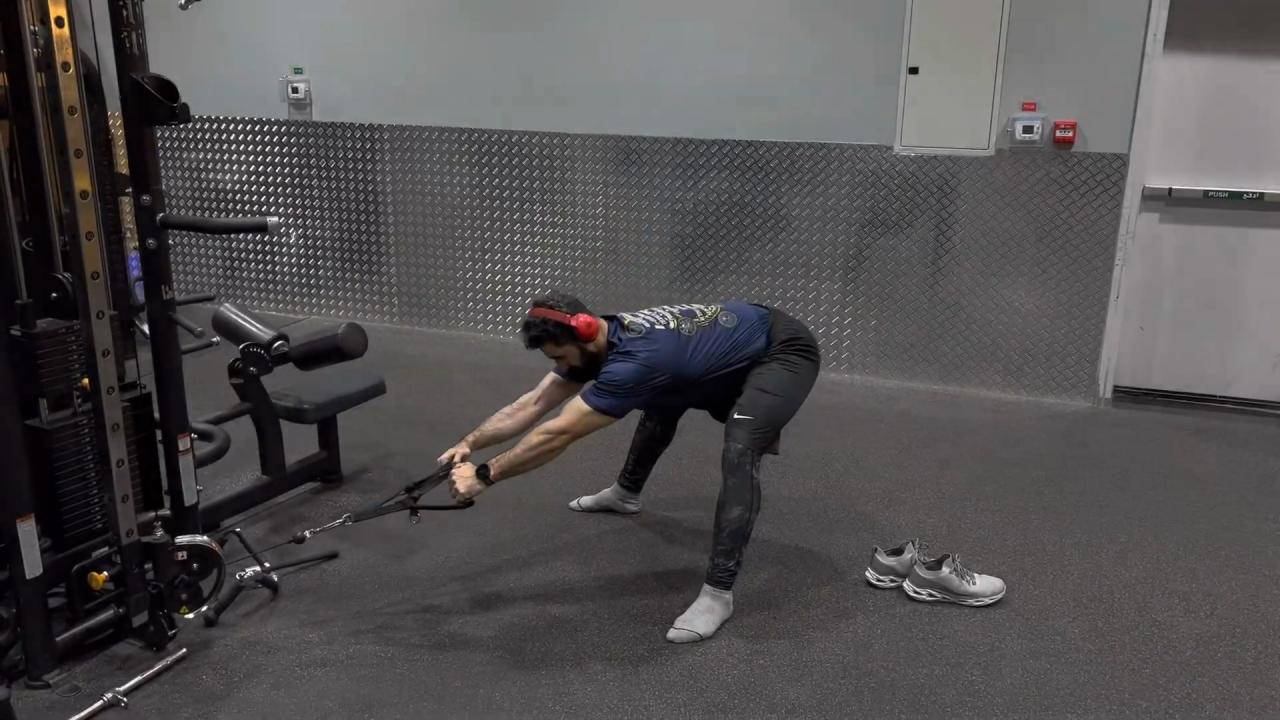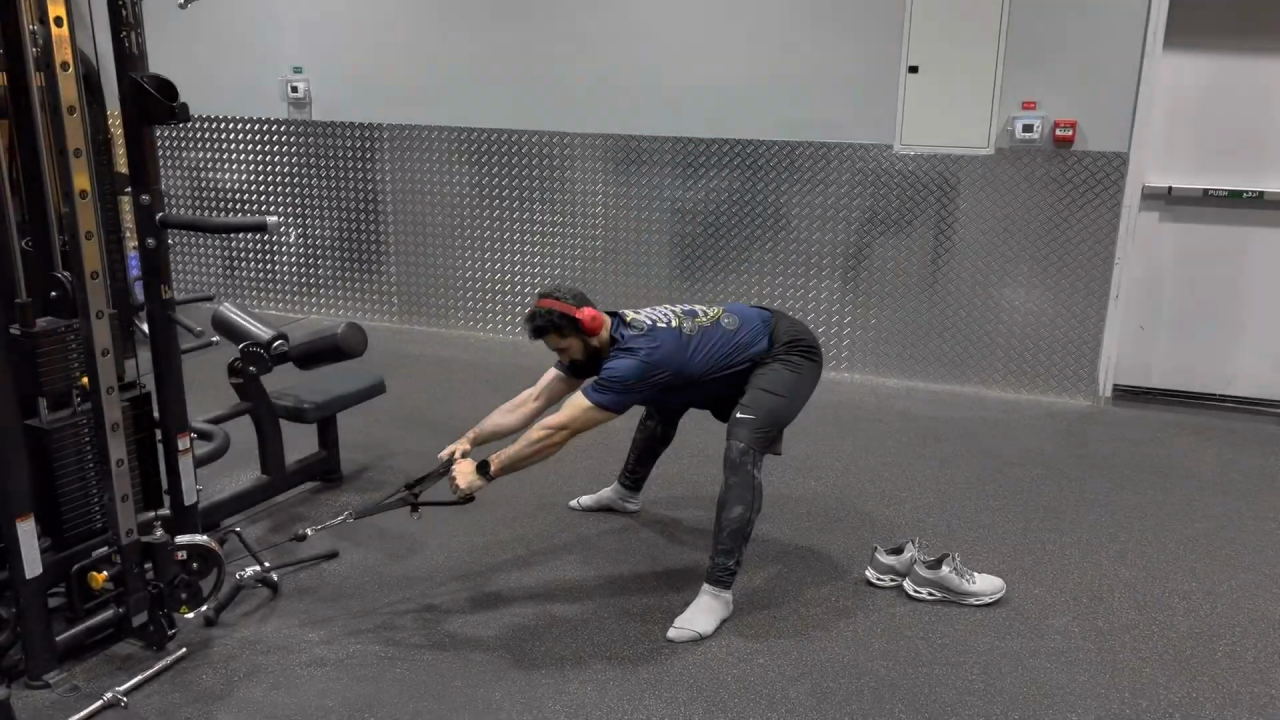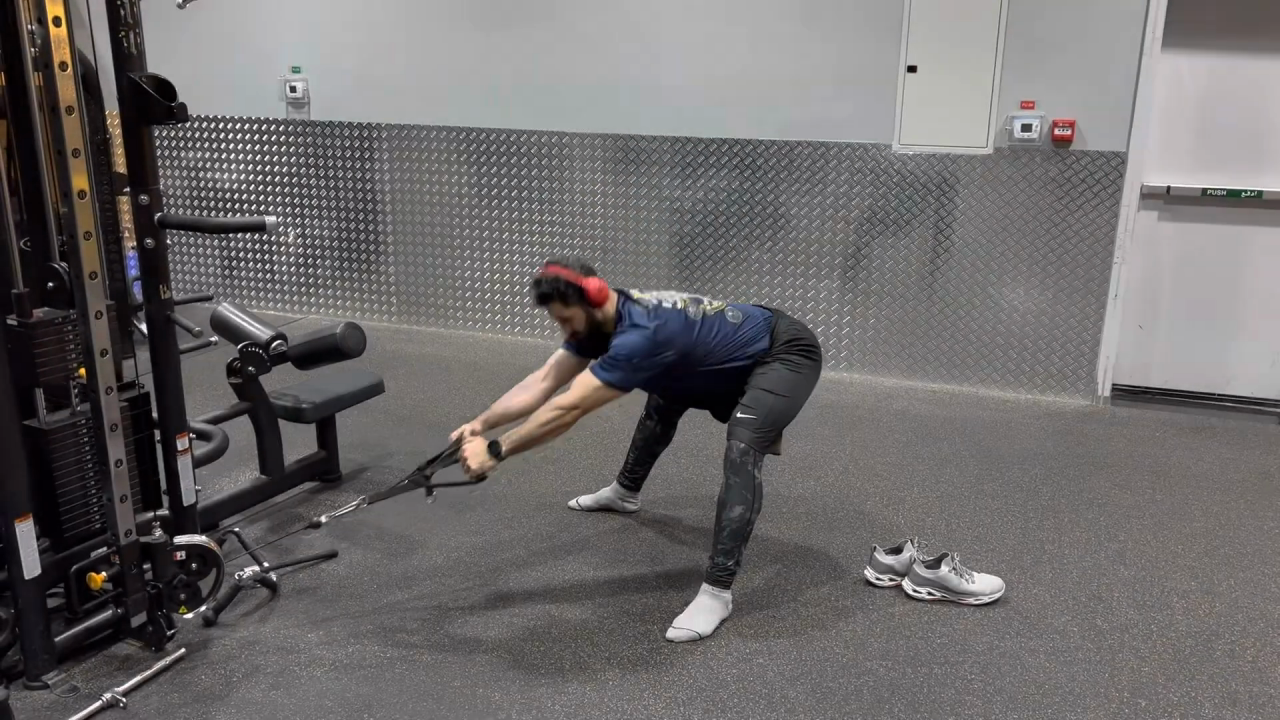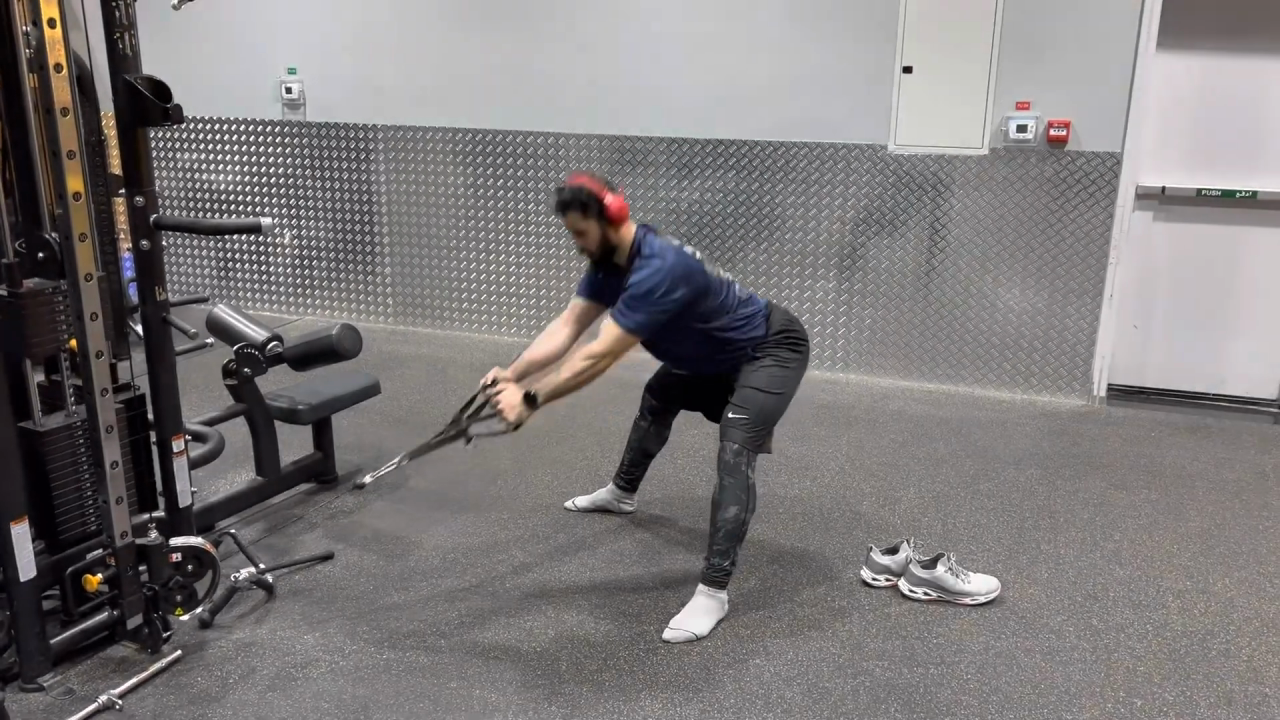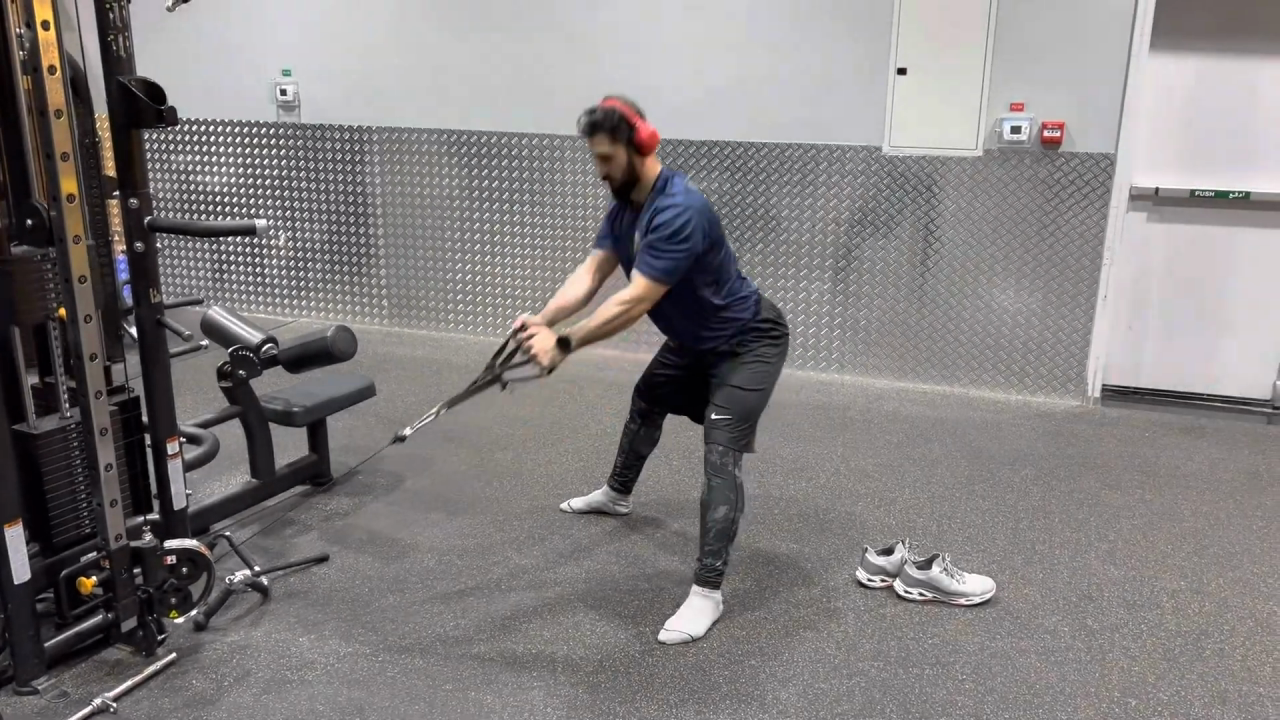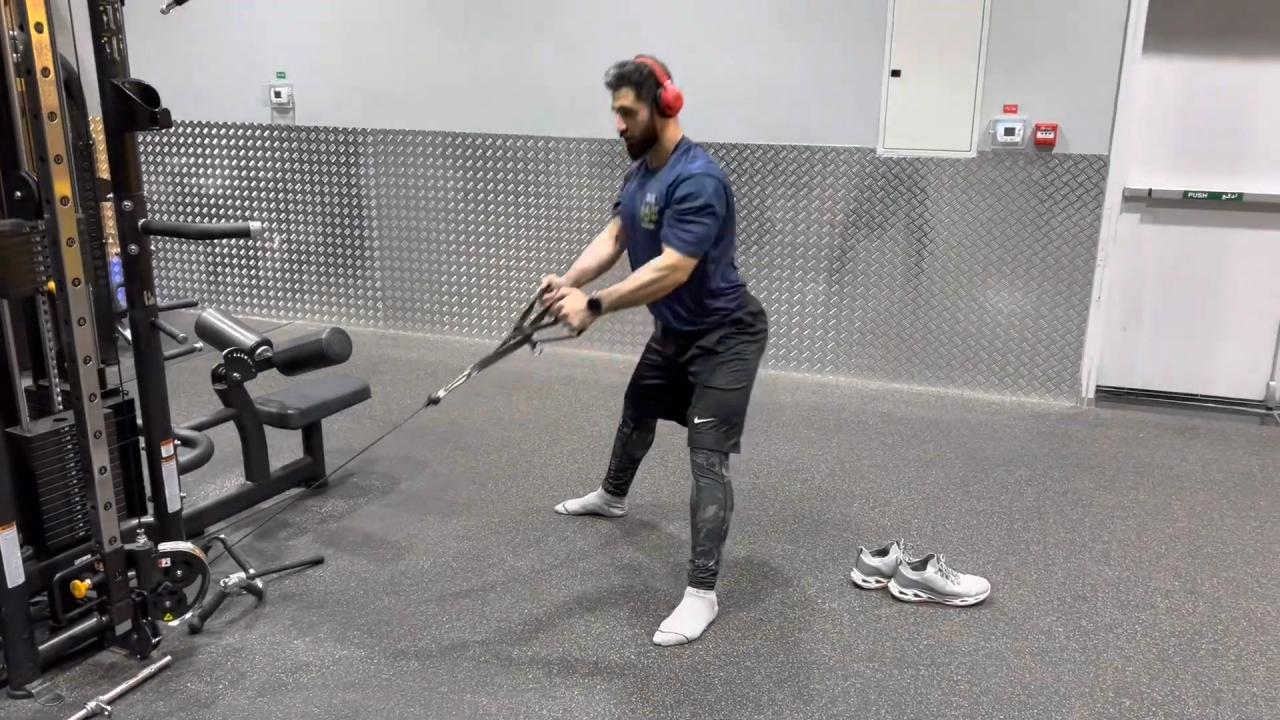
dt=0.2s
person 1, frame 1
left shoulder: (635, 361)
right shoulder: (603, 338)
left elbow: (557, 434)
right elbow: (534, 402)
left wrist: (484, 475)
right wrist: (469, 442)
left hip: (783, 352)
right hip: (742, 346)
left knee: (739, 452)
right knee: (660, 400)
left ankle: (718, 594)
right ankle: (626, 493)
person 1, frame 2
left shoulder: (636, 357)
right shoulder: (603, 336)
left elbow: (558, 429)
right elbow: (535, 399)
left wrist: (484, 471)
right wrist: (469, 440)
left hip: (786, 354)
right hip: (745, 347)
left knee: (740, 451)
right knee: (661, 400)
left ankle: (717, 592)
right ankle: (626, 492)
person 1, frame 3
left shoulder: (643, 335)
right shoulder: (604, 318)
left elbow: (569, 408)
right elbow: (544, 380)
left wrist: (495, 451)
right wrist: (480, 423)
left hip: (786, 355)
right hip: (741, 353)
left knee: (741, 453)
right knee: (662, 401)
left ankle: (717, 591)
right ankle: (626, 492)
person 1, frame 4
left shoulder: (659, 269)
right shoulder: (612, 261)
left elbow: (599, 356)
right elbow: (568, 325)
left wrist: (530, 399)
right wrist: (511, 374)
left hip: (772, 350)
right hip: (714, 354)
left knee: (734, 453)
right knee: (657, 402)
left ankle: (713, 592)
right ankle: (622, 493)
person 1, frame 5
left shoulder: (679, 211)
right shoulder: (626, 205)
left elbow: (634, 302)
right elbow: (591, 272)
left wrist: (563, 344)
right wrist: (542, 319)
left hip: (750, 343)
right hip: (694, 340)
left knee: (720, 457)
right knee: (646, 403)
left ankle: (707, 593)
right ankle: (617, 494)
person 1, frame 6
left shoulder: (696, 179)
right shoulder: (640, 171)
left elbow: (672, 269)
right elbow: (613, 237)
left wrist: (594, 305)
right wrist: (569, 279)
left hip: (727, 335)
right hip: (676, 330)
left knee: (707, 456)
right knee: (637, 410)
left ankle: (701, 593)
right ankle: (612, 496)
